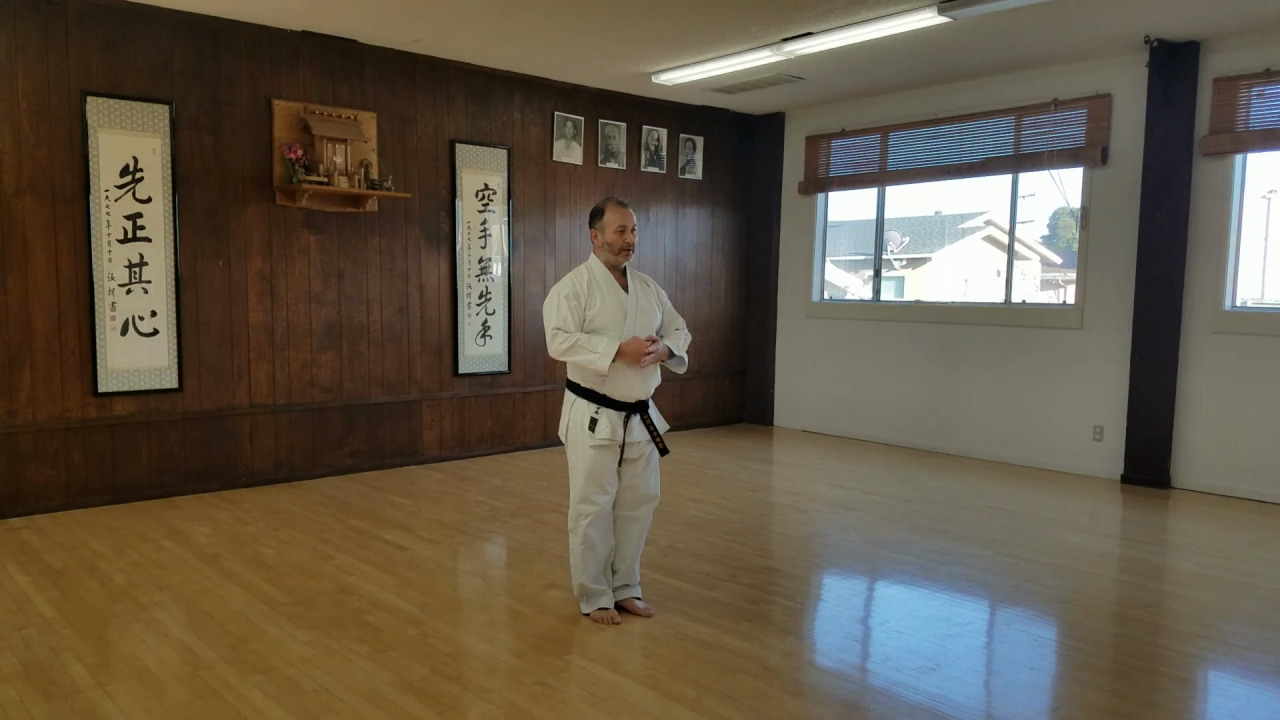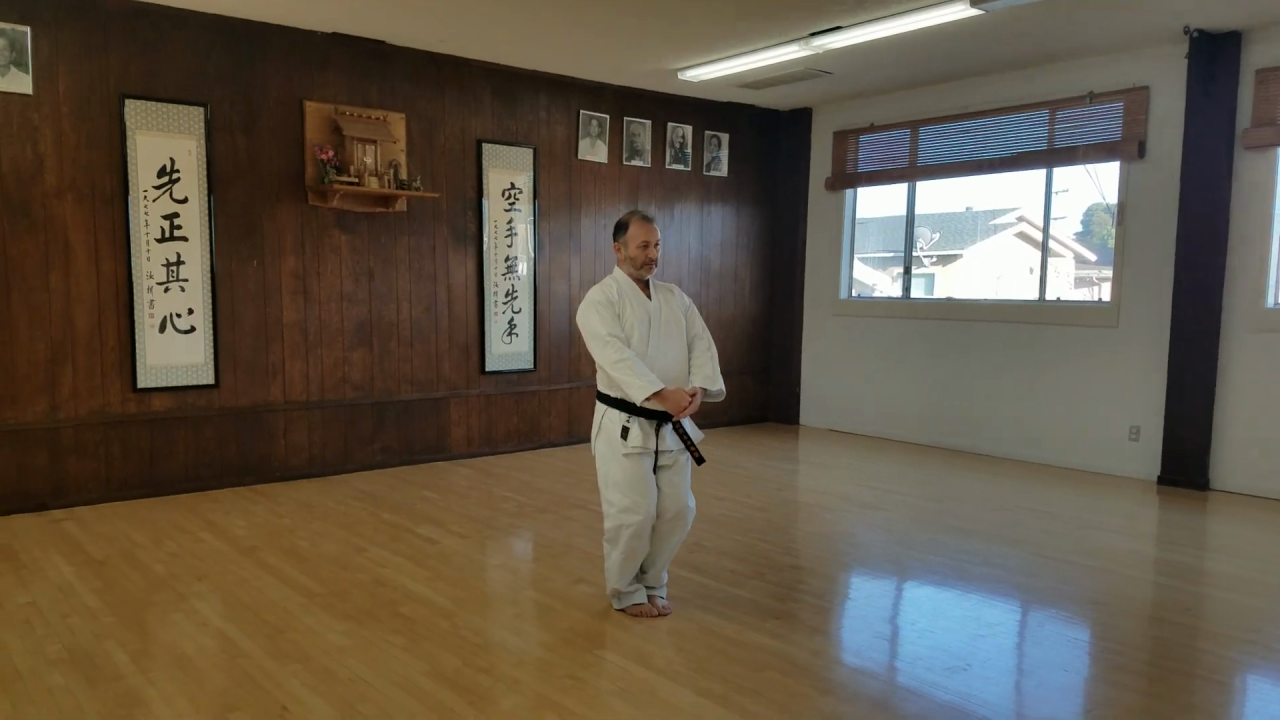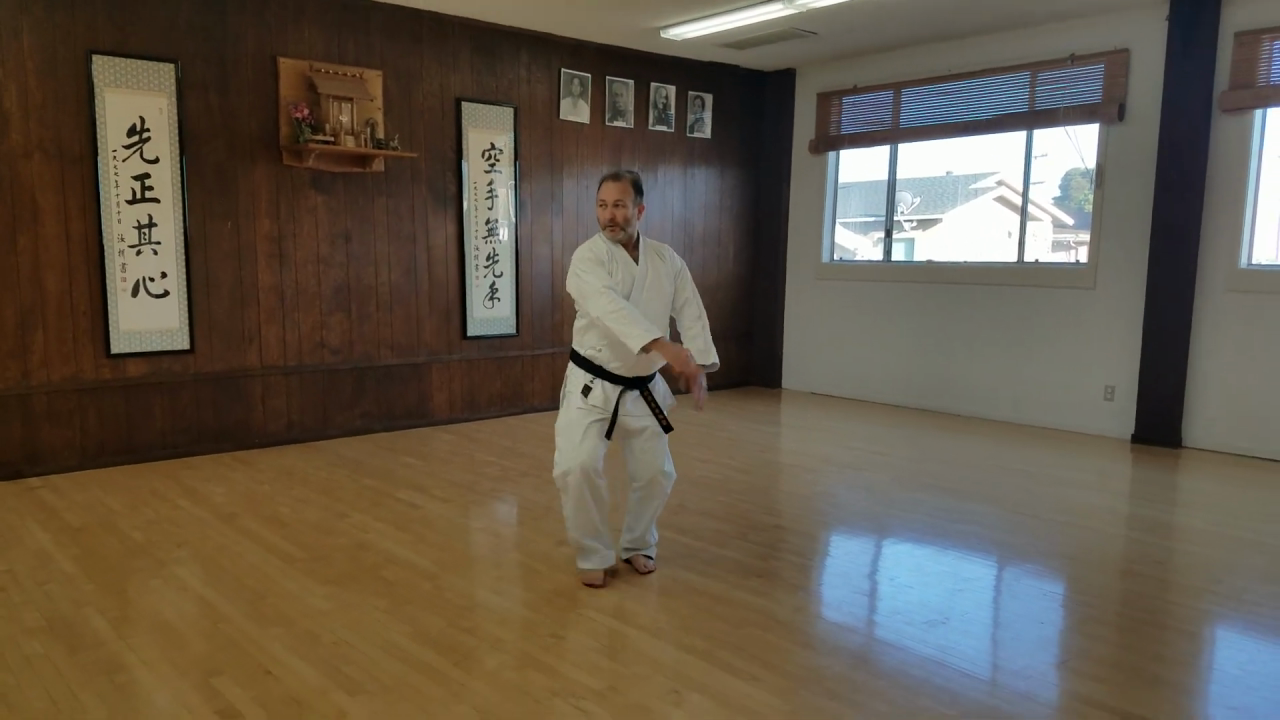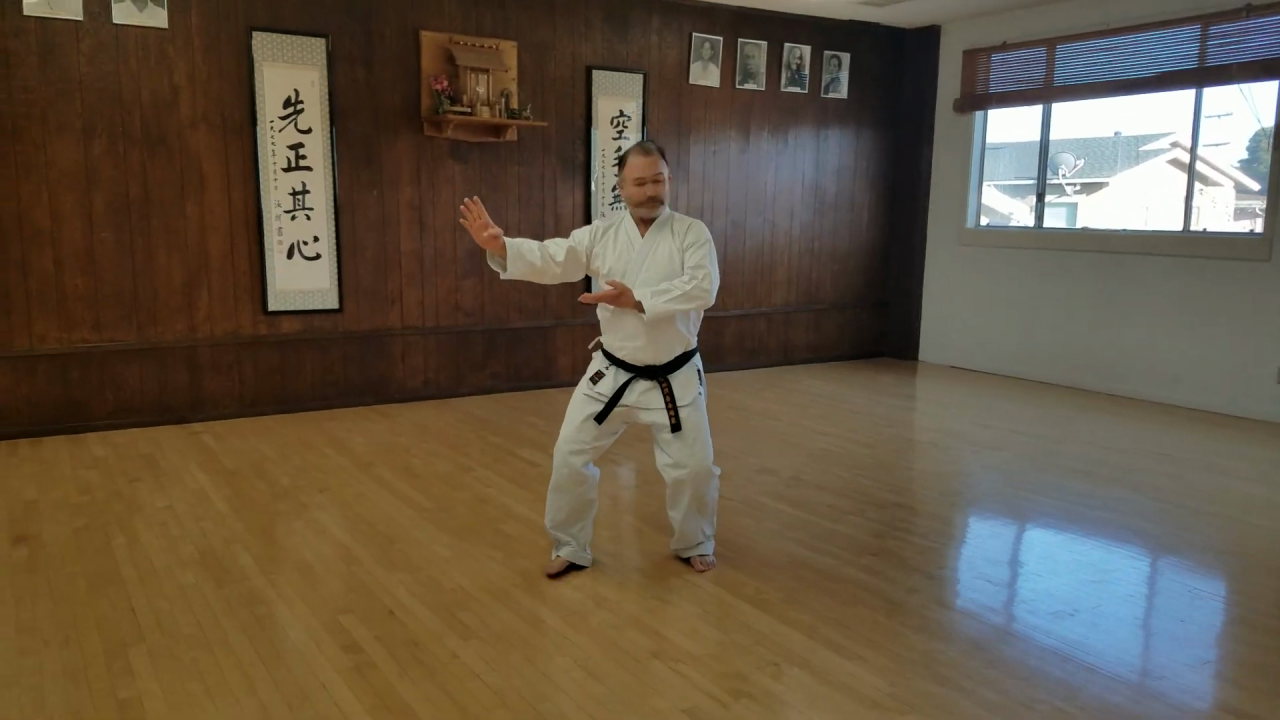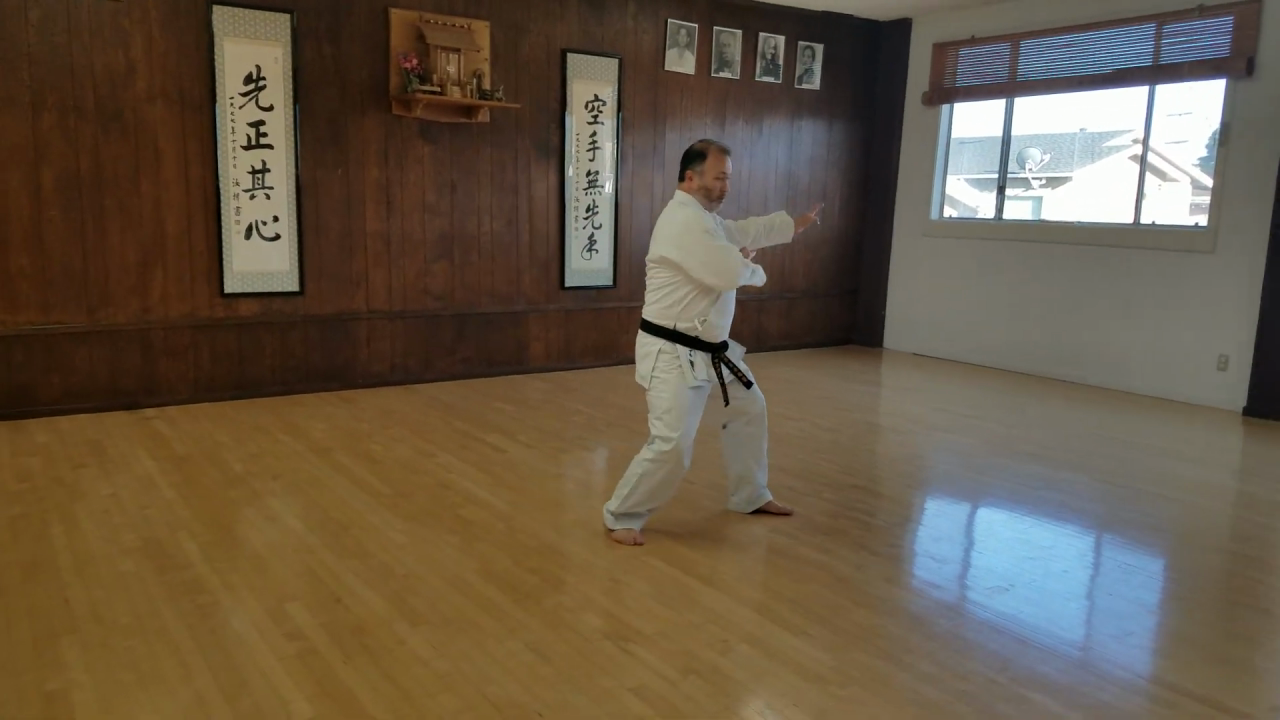
dt=1s
person 1, frame 1
left shoulder: (648, 287)
right shoulder: (574, 285)
left elbow: (679, 330)
right elbow: (560, 340)
left wrist: (663, 347)
right wrist: (619, 349)
left hip: (639, 416)
right hip: (593, 416)
left knee: (638, 502)
right knee: (592, 507)
left ankle: (625, 587)
right ankle: (595, 596)
person 1, frame 2
left shoulder: (674, 297)
right shoulder: (600, 299)
left elbow: (702, 345)
right elbow: (614, 355)
left wrist: (698, 388)
right wrist: (663, 393)
left hip: (672, 426)
right hip: (624, 425)
left knee: (676, 511)
right knee: (632, 515)
left ankle: (652, 585)
right ankle: (625, 591)
person 1, frame 3
left shoulder: (666, 258)
right shoulder: (588, 257)
left elbow: (690, 317)
right elbow: (608, 307)
left wrist: (697, 366)
right wrist: (663, 346)
left hip: (644, 388)
right hip: (591, 384)
left knee: (655, 472)
right knee: (577, 467)
left ankle: (637, 544)
right ankle: (594, 554)
person 1, frame 4
left shoulder: (693, 232)
right shoulder: (602, 235)
left elbow: (701, 289)
right elbow: (549, 260)
left wrist: (634, 300)
right wrist: (497, 244)
left hip: (674, 377)
right hip: (613, 374)
left knee: (693, 466)
right knee: (571, 455)
left ankle: (694, 544)
right ankle: (568, 547)
person 1, frame 5
left shoulder: (707, 220)
right shoulder: (685, 221)
left elbow: (741, 234)
right elbow: (729, 267)
left wrist: (795, 225)
right wrist: (747, 266)
left hip: (709, 348)
right hip: (670, 351)
left knee: (748, 408)
right knee: (673, 443)
left ankle: (749, 496)
right ankle: (624, 516)
